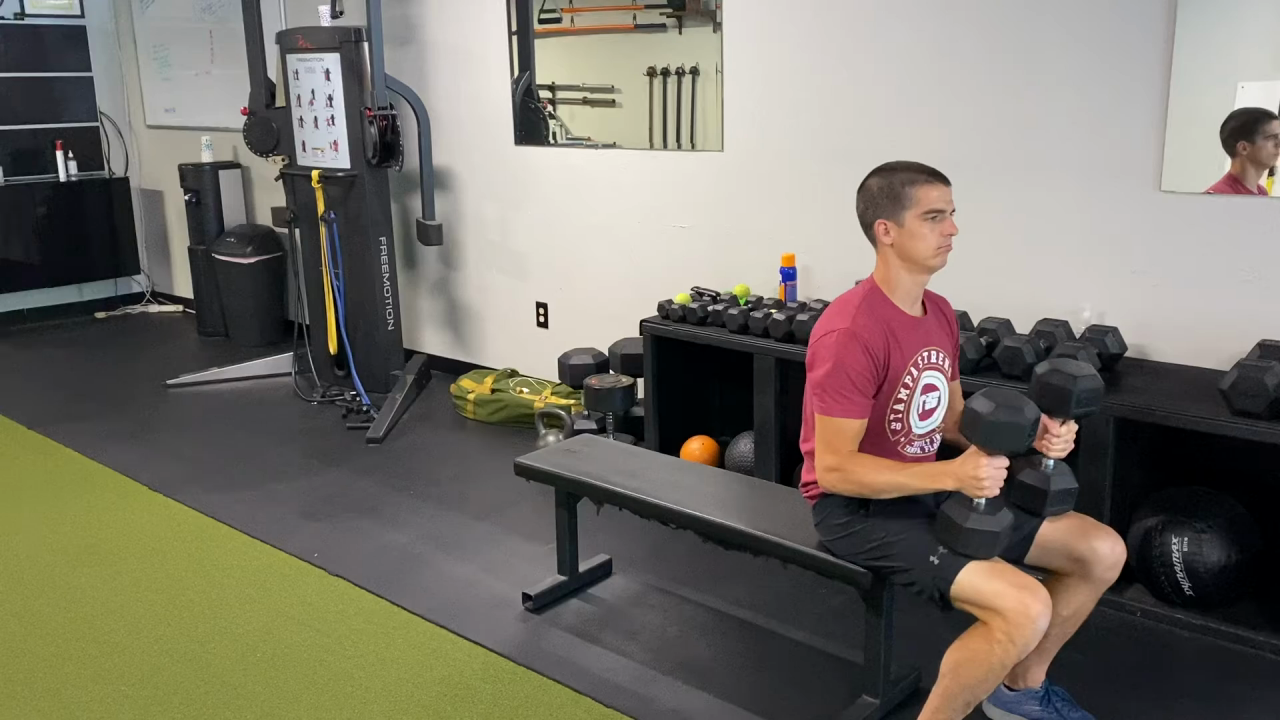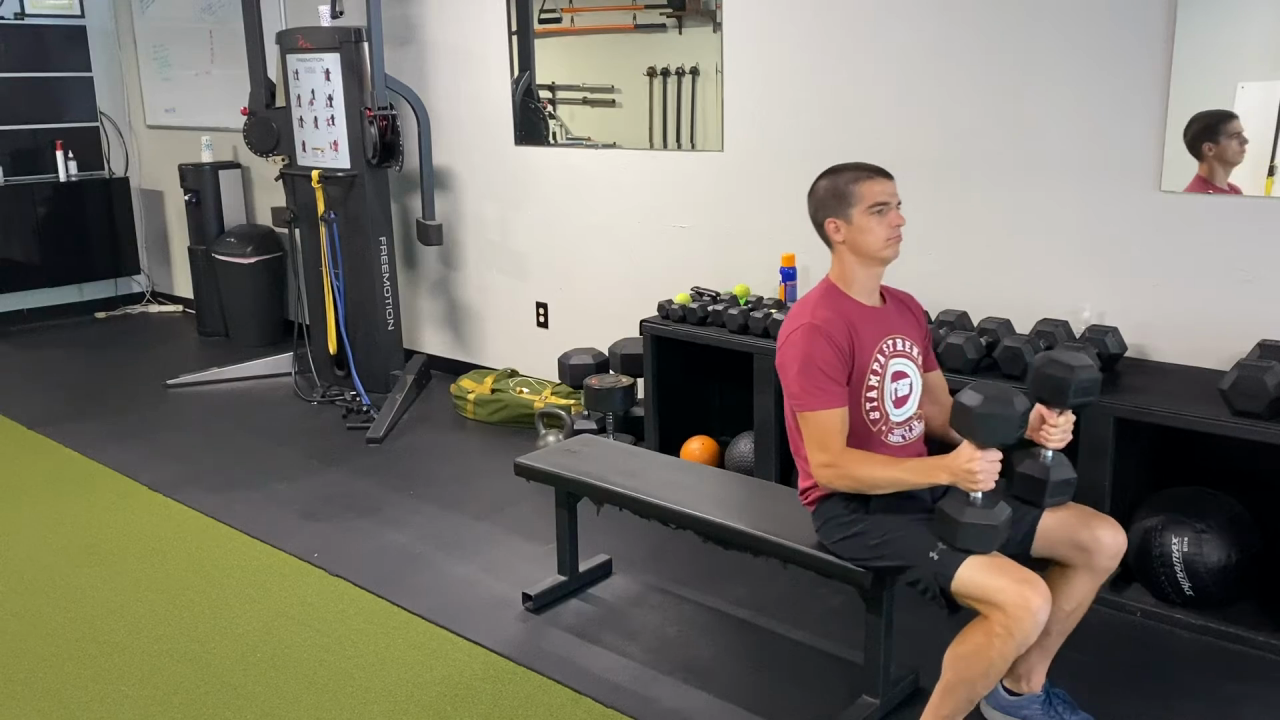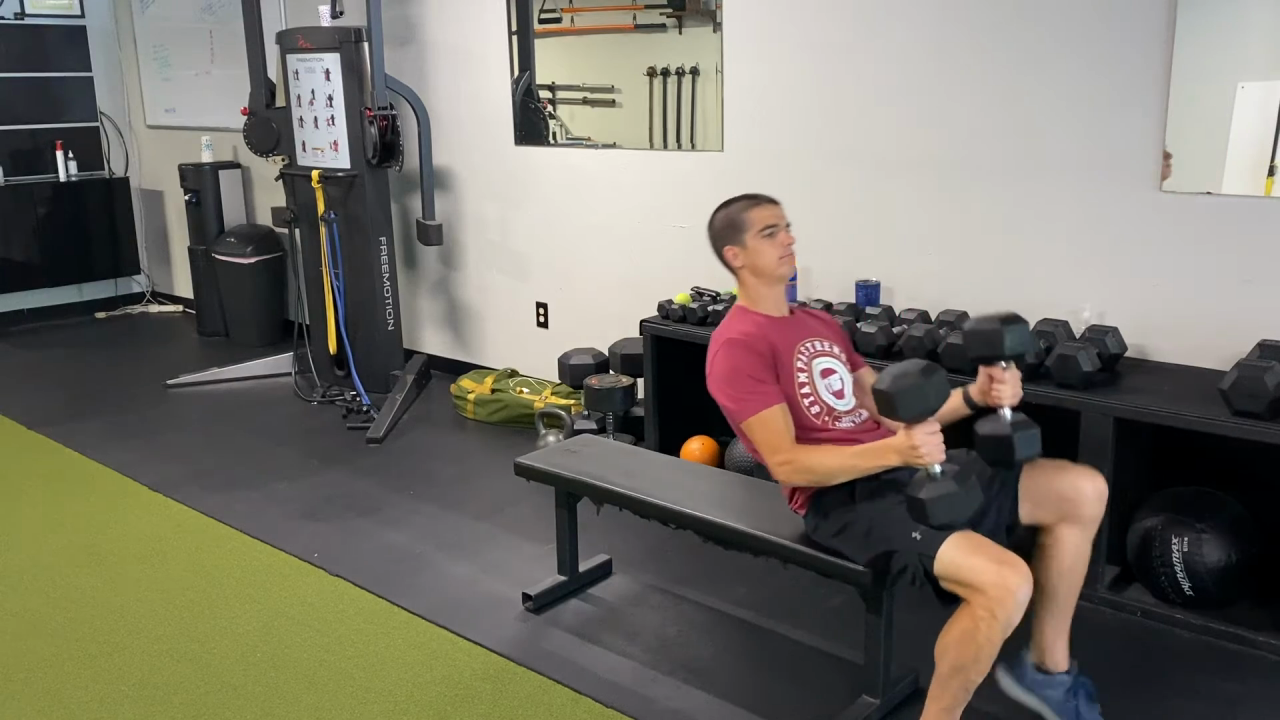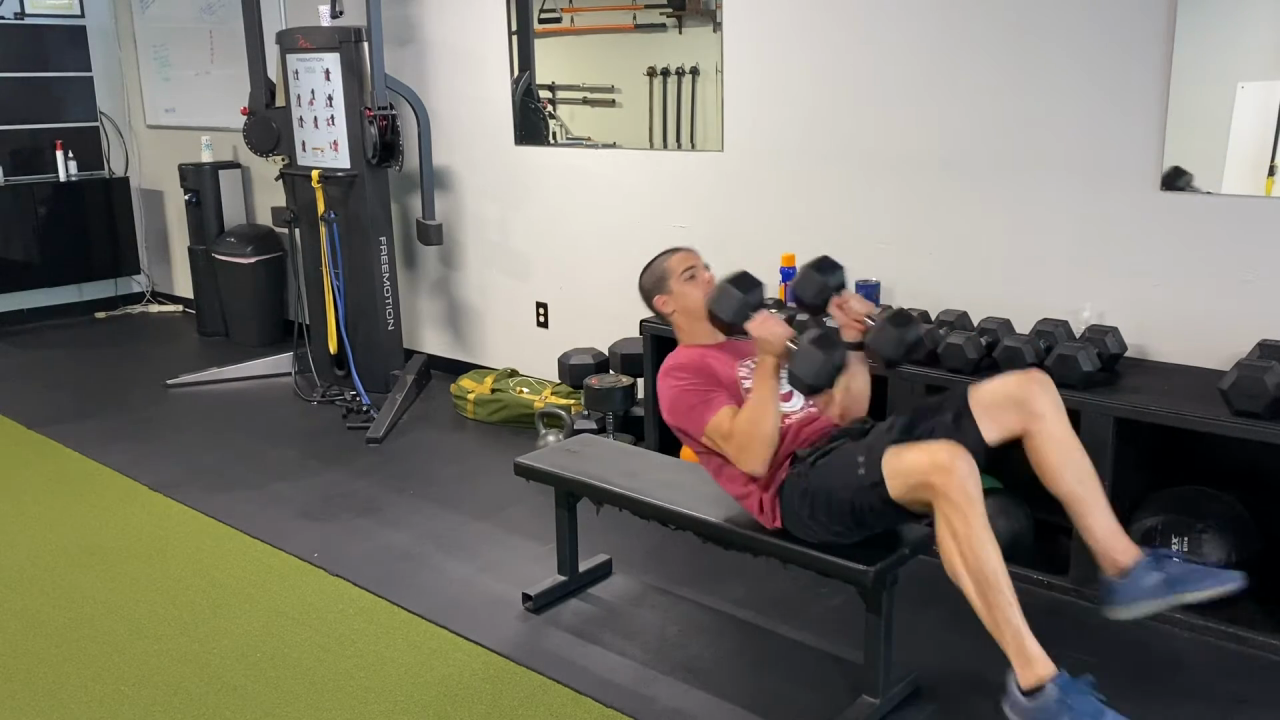
dt=0.5s
person 1, frame 1
left shoulder: (939, 313)
right shoulder: (852, 332)
left elbow: (953, 420)
right elbow: (835, 468)
left wrist: (1027, 433)
right wrist: (951, 475)
left hip: (928, 487)
right hip: (859, 507)
left knee: (1101, 551)
right knee: (1024, 609)
person 1, frame 2
left shoulder: (905, 309)
right shoulder: (815, 328)
left elbow: (942, 414)
right elbow: (829, 465)
left wrist: (1023, 426)
right wrist: (945, 469)
left hip: (921, 483)
right hip: (856, 505)
left knee: (1102, 541)
right knee: (1023, 602)
person 1, frame 3
left shoulder: (817, 322)
right shoulder: (737, 345)
left elbow: (886, 412)
right elbow: (786, 464)
left wrist: (972, 398)
right wrist: (894, 451)
left hip: (900, 471)
right hip: (841, 500)
left knee: (1084, 491)
right knee: (1005, 584)
left ankle: (1047, 669)
person 1, frame 4
left shoulder: (749, 349)
right shoulder: (680, 375)
right elbow: (754, 457)
left wrist: (849, 340)
right wrist: (769, 361)
left hip: (849, 443)
right hip: (802, 481)
left knee: (1028, 390)
right knee: (947, 467)
left ankle: (1128, 569)
